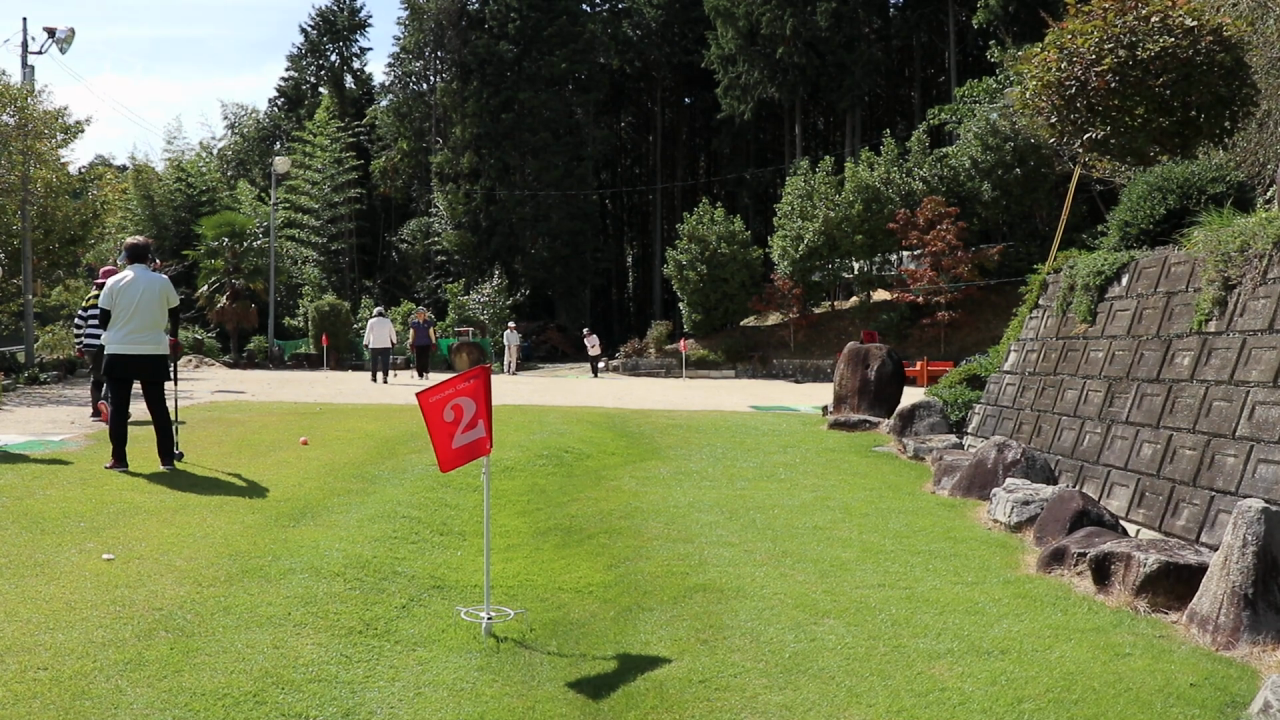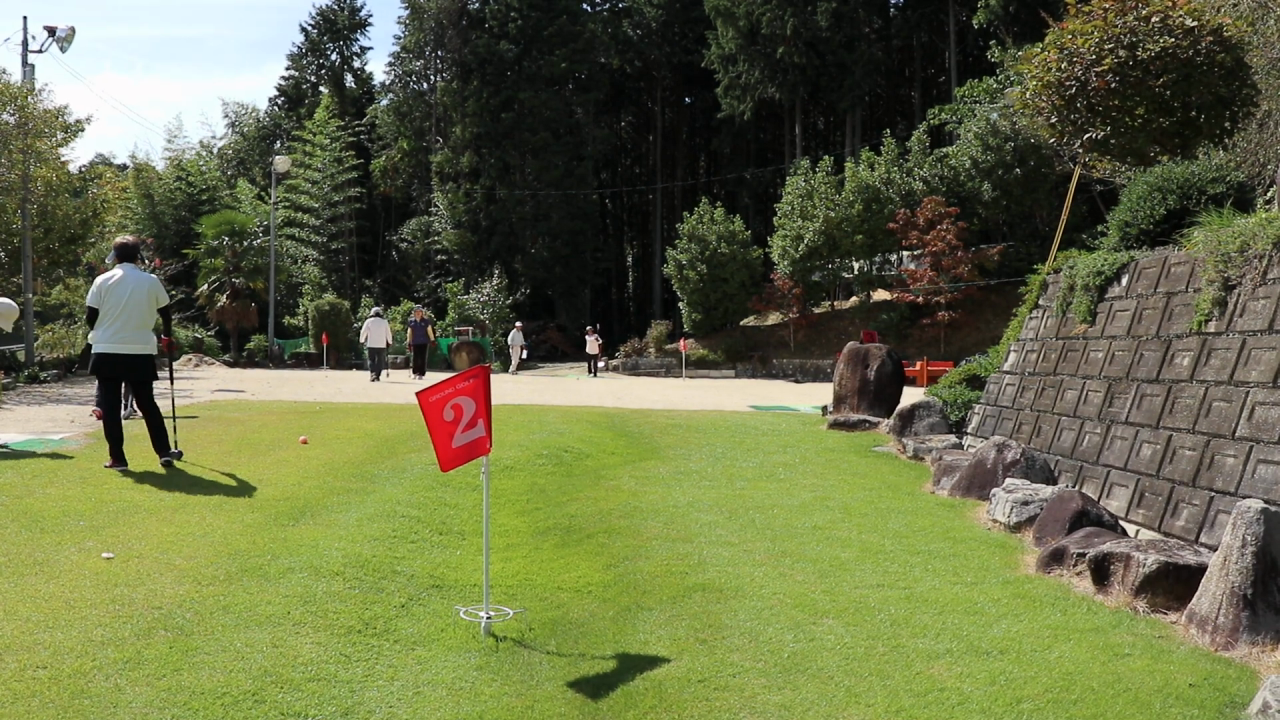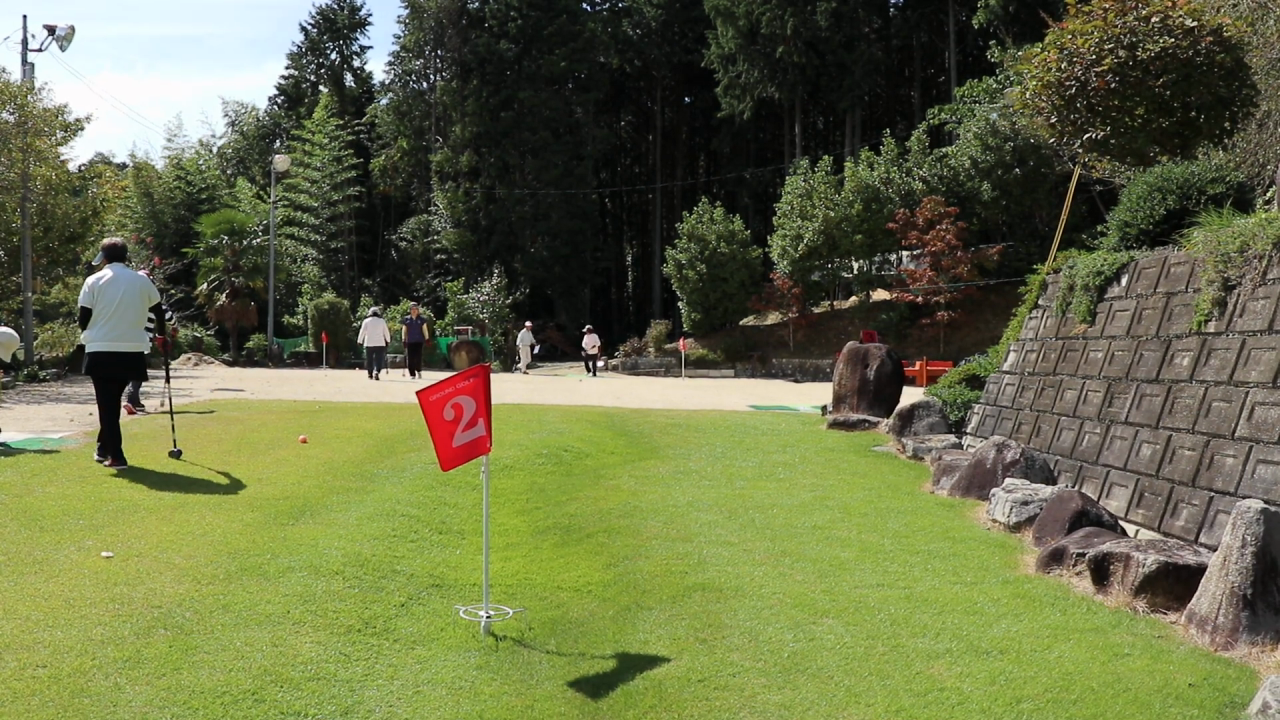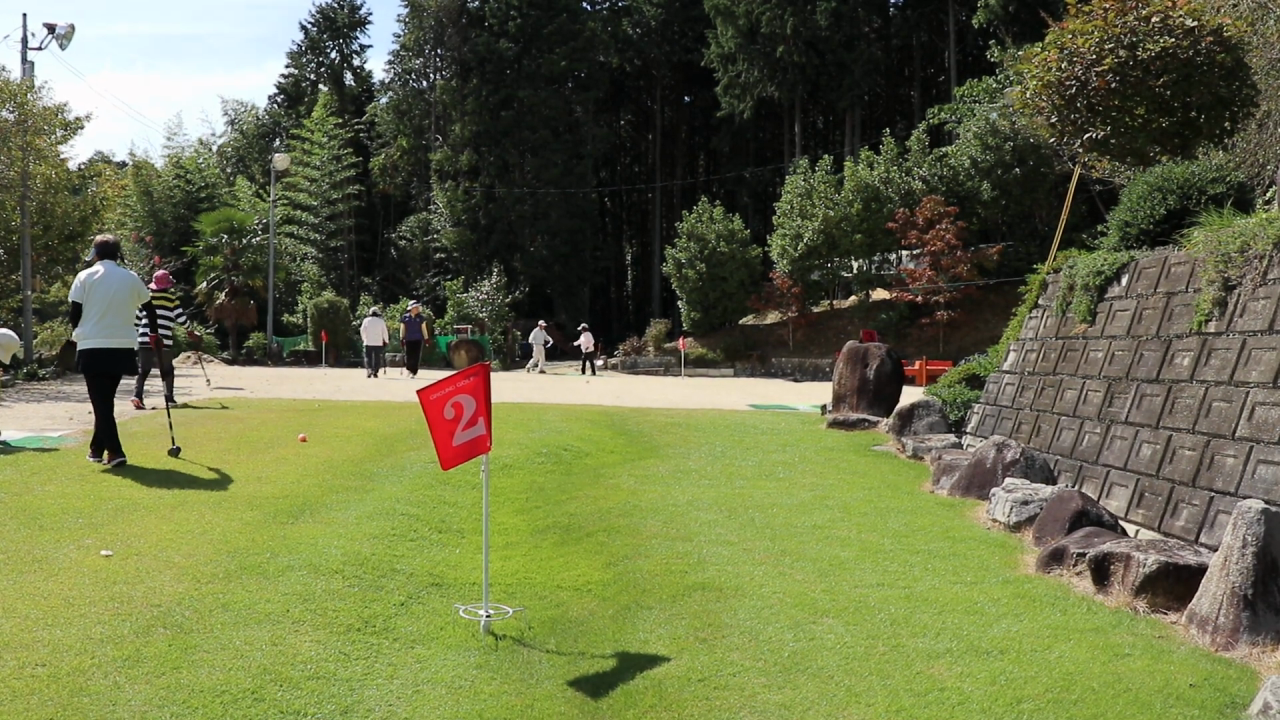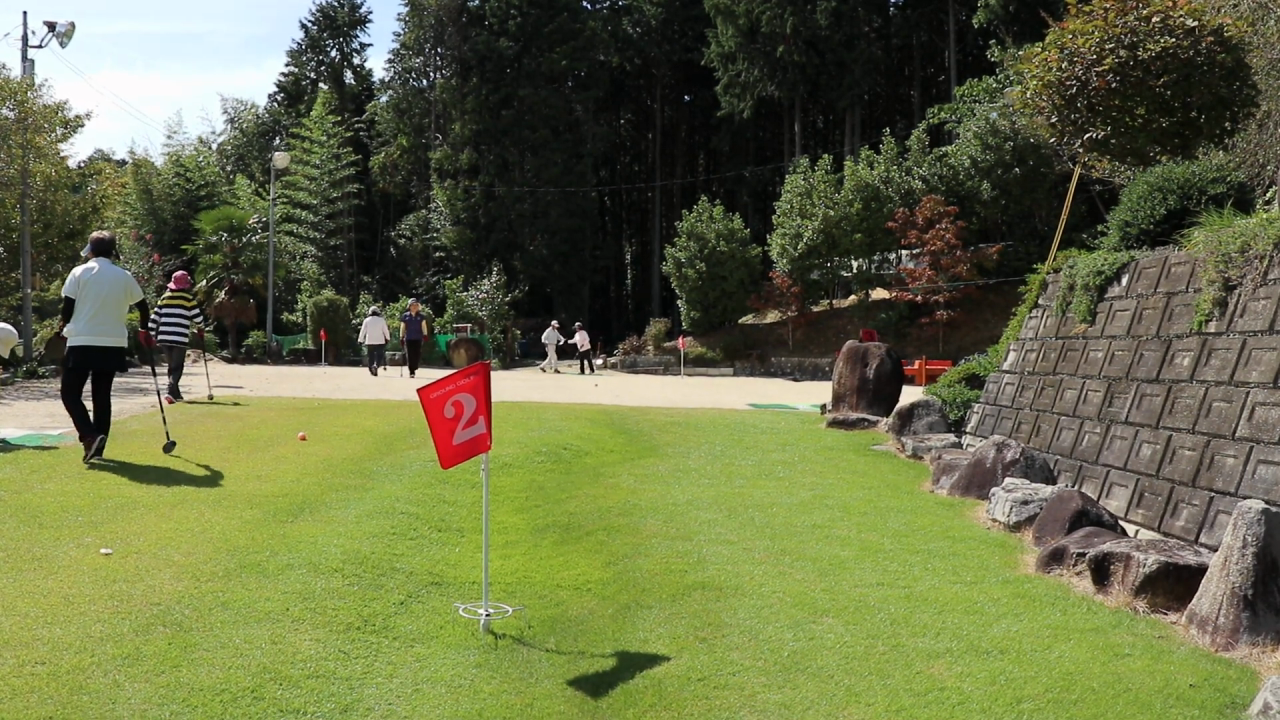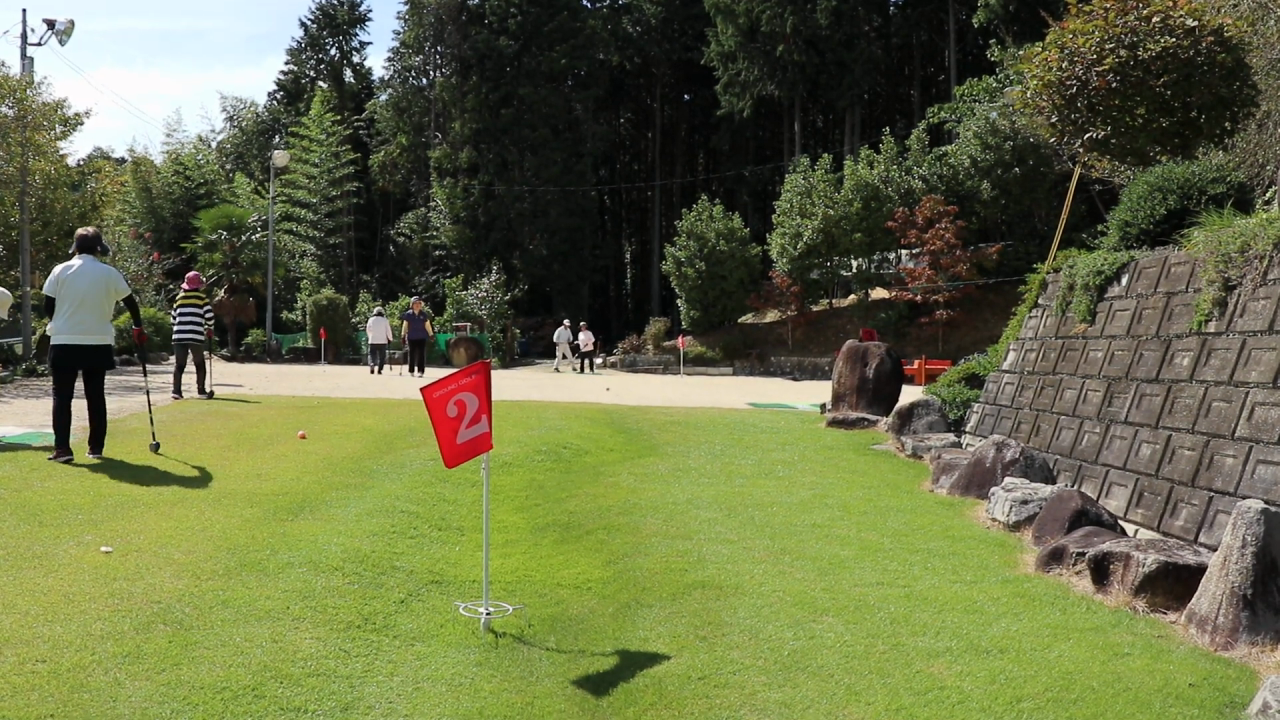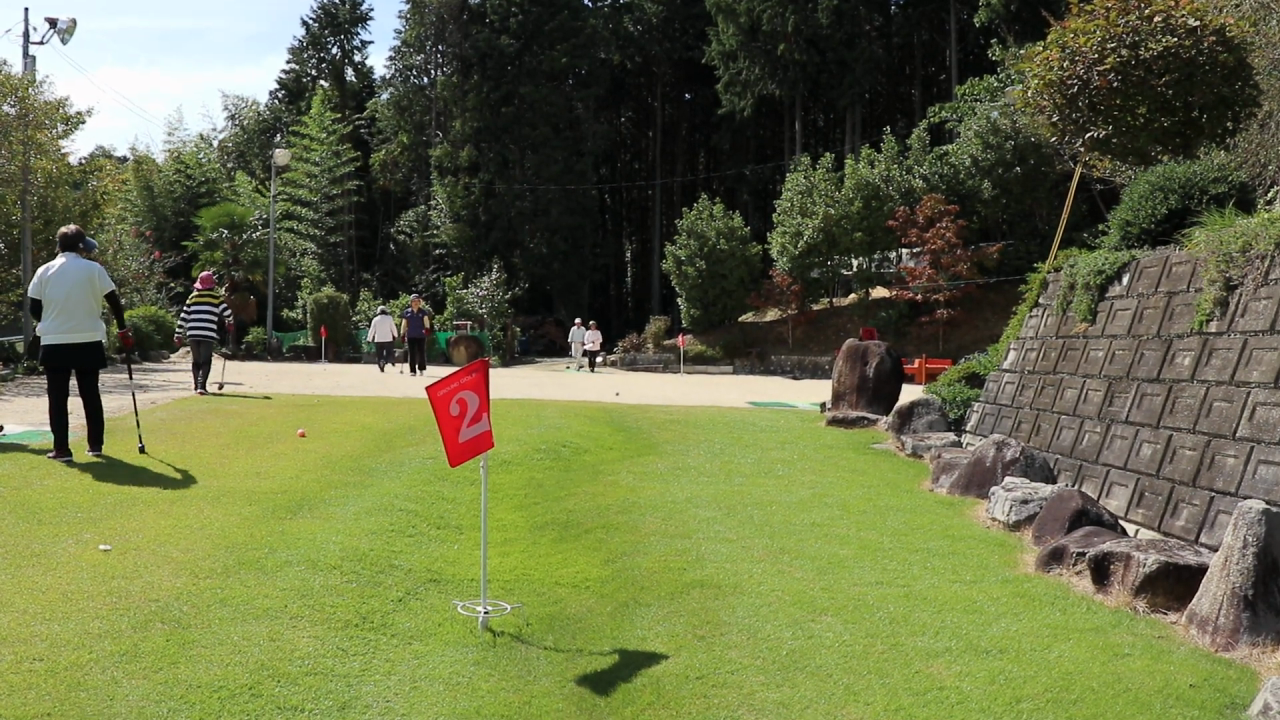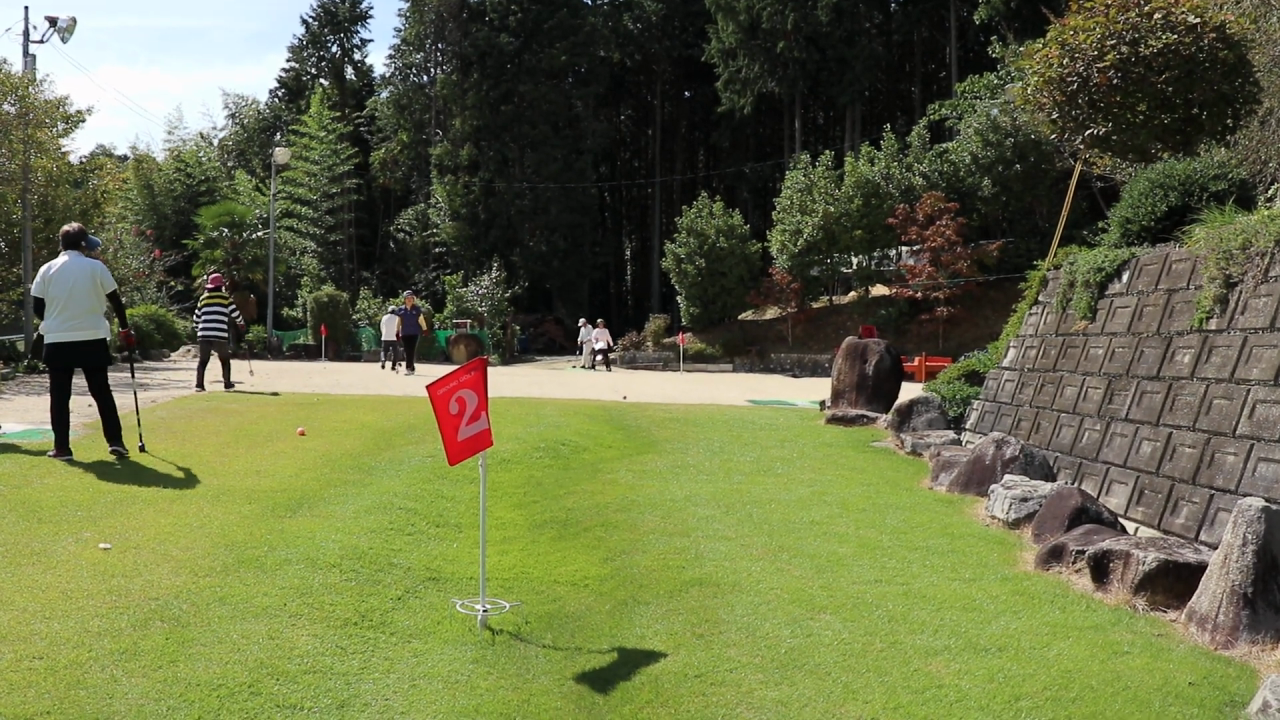
dt=0.5s
person 1, frame 1
left shoulder: (114, 282)
right shoulder: (162, 282)
left elbow: (103, 320)
right elbow: (174, 315)
right wrist: (173, 338)
left hip: (119, 353)
right hip: (153, 353)
left knee: (118, 408)
right knee: (158, 407)
left ankle: (119, 459)
right ankle: (167, 458)
person 1, frame 2
left shoulder: (103, 280)
right shoulder: (151, 281)
left elbow: (90, 318)
right elbow: (165, 314)
right wrist: (167, 338)
left hip: (107, 351)
right hip: (141, 352)
left knee: (111, 406)
right knee: (147, 403)
left ankle: (117, 458)
right ankle: (164, 452)
person 1, frame 3
left shoulder: (94, 281)
right shoulder: (141, 280)
left elbow: (84, 318)
right elbow: (158, 311)
left wrist: (92, 333)
right wrist: (161, 335)
left hip: (101, 350)
right hip: (132, 350)
left knee: (106, 404)
right knee: (114, 402)
left ankle: (116, 456)
right ankle: (104, 448)
person 1, frame 4
left shoulder: (85, 276)
right shoulder: (131, 278)
left elbow: (74, 313)
right elbow: (150, 309)
left wrist: (77, 332)
right wrist: (154, 334)
left hip: (92, 347)
right hip: (121, 347)
left knee: (100, 401)
right knee: (106, 399)
left ankle: (114, 451)
right ankle: (97, 449)
person 1, frame 5
left shoulder: (80, 272)
right shoulder: (124, 276)
left elbow: (67, 307)
right elbow: (143, 307)
left wrist: (65, 325)
right wrist: (144, 331)
left hip: (82, 344)
right hip: (112, 345)
left knee: (70, 394)
right knee: (102, 397)
left ankle: (91, 437)
right ankle: (96, 442)
person 1, frame 6
left shoulder: (61, 270)
right shoulder: (110, 273)
left elbow: (48, 306)
right elbow: (130, 303)
right wrist: (138, 328)
left hip: (64, 342)
right hip: (98, 343)
left knee: (62, 397)
right knee: (96, 397)
left ankle: (62, 449)
right ankle: (96, 447)
person 1, frame 7
left shoulder: (44, 271)
right shoulder: (93, 269)
left elbow: (34, 309)
right elbow: (114, 302)
right wrist: (123, 331)
left hip: (54, 342)
right hip: (89, 341)
left knee: (58, 397)
right knee: (91, 394)
left ankle: (61, 449)
right ankle: (96, 444)
person 1, frame 8
left shoulder: (47, 270)
right shoulder: (96, 267)
left elbow: (37, 308)
right elbow: (115, 301)
right wrist: (125, 329)
left hip: (58, 341)
right hip: (92, 339)
left knee: (60, 396)
right knee: (102, 392)
left ankle: (62, 447)
right ankle: (115, 441)
